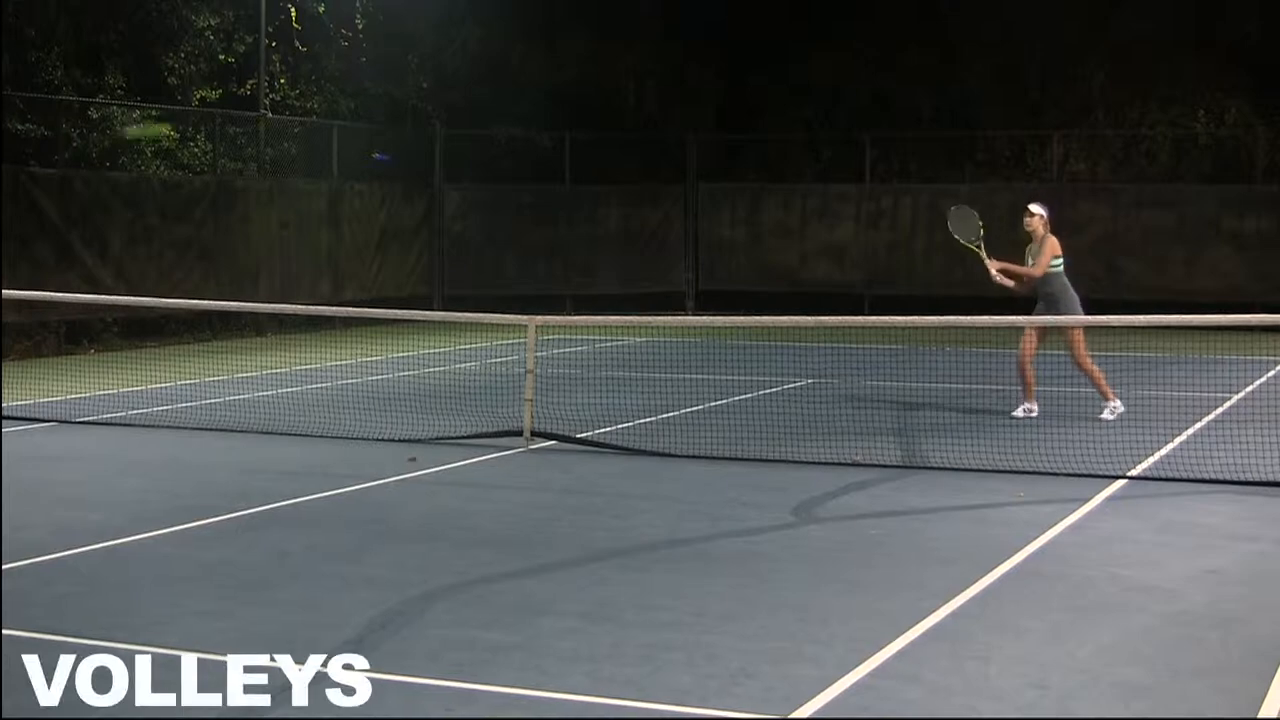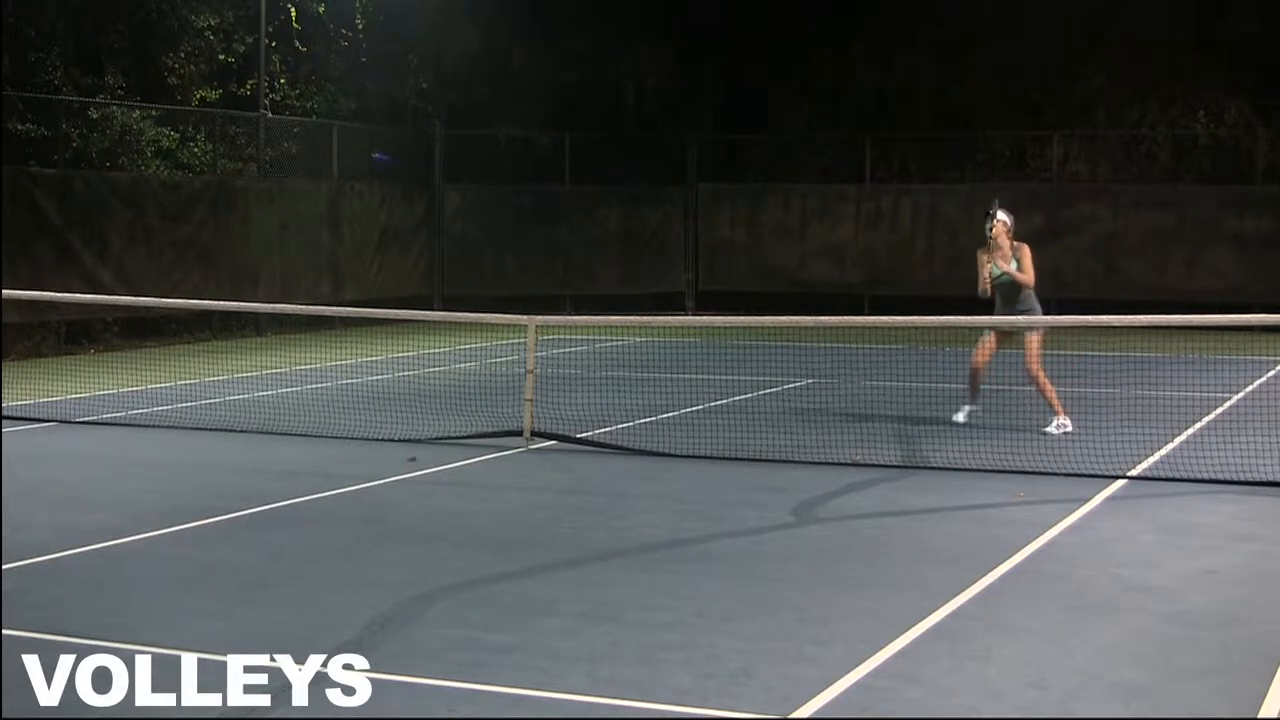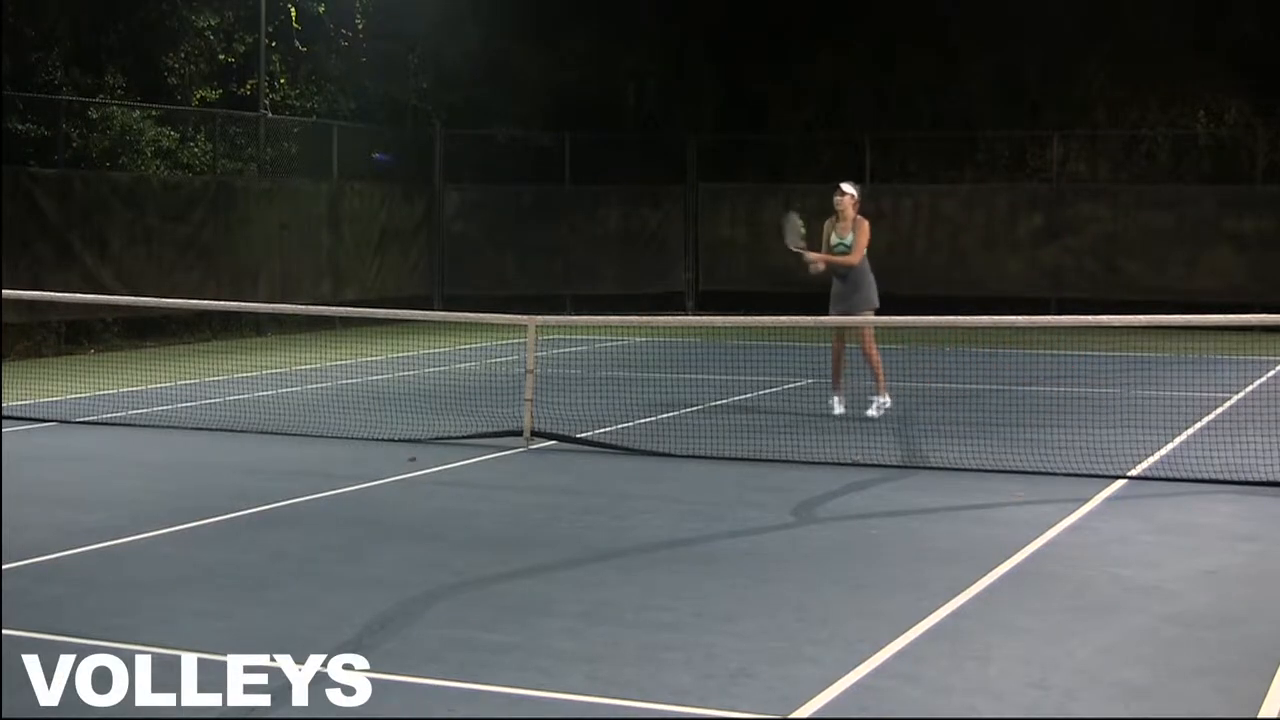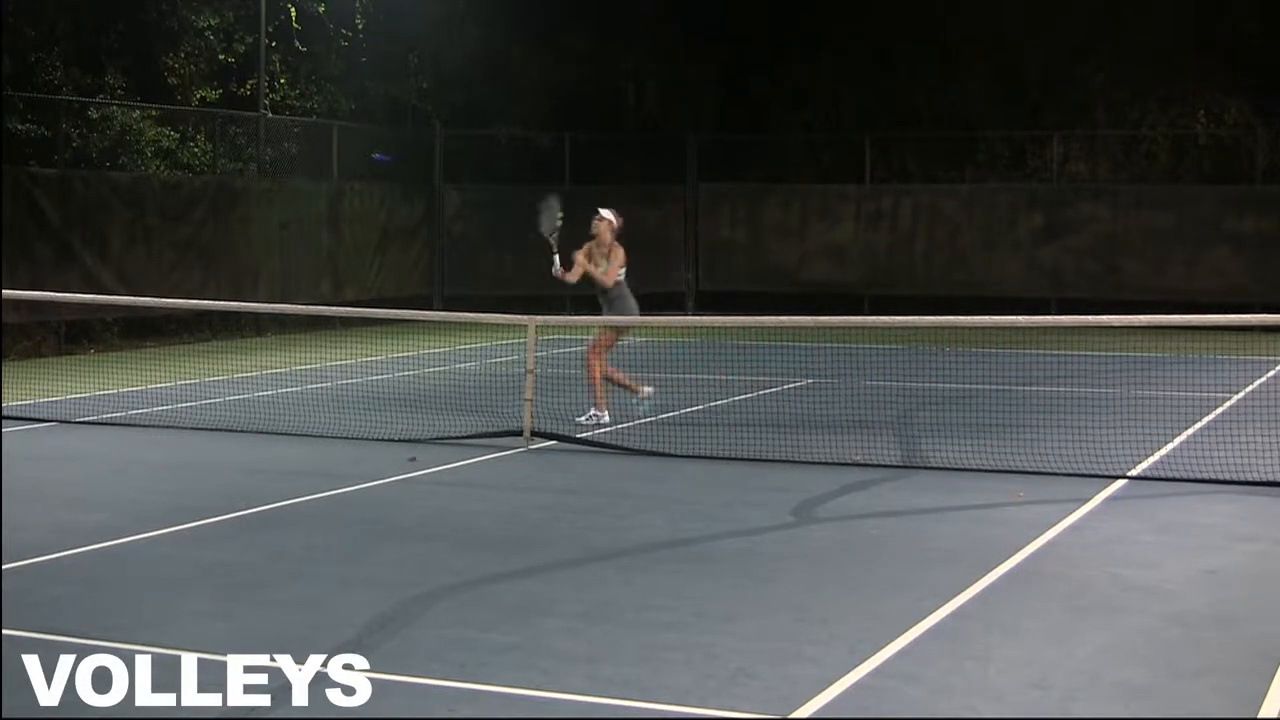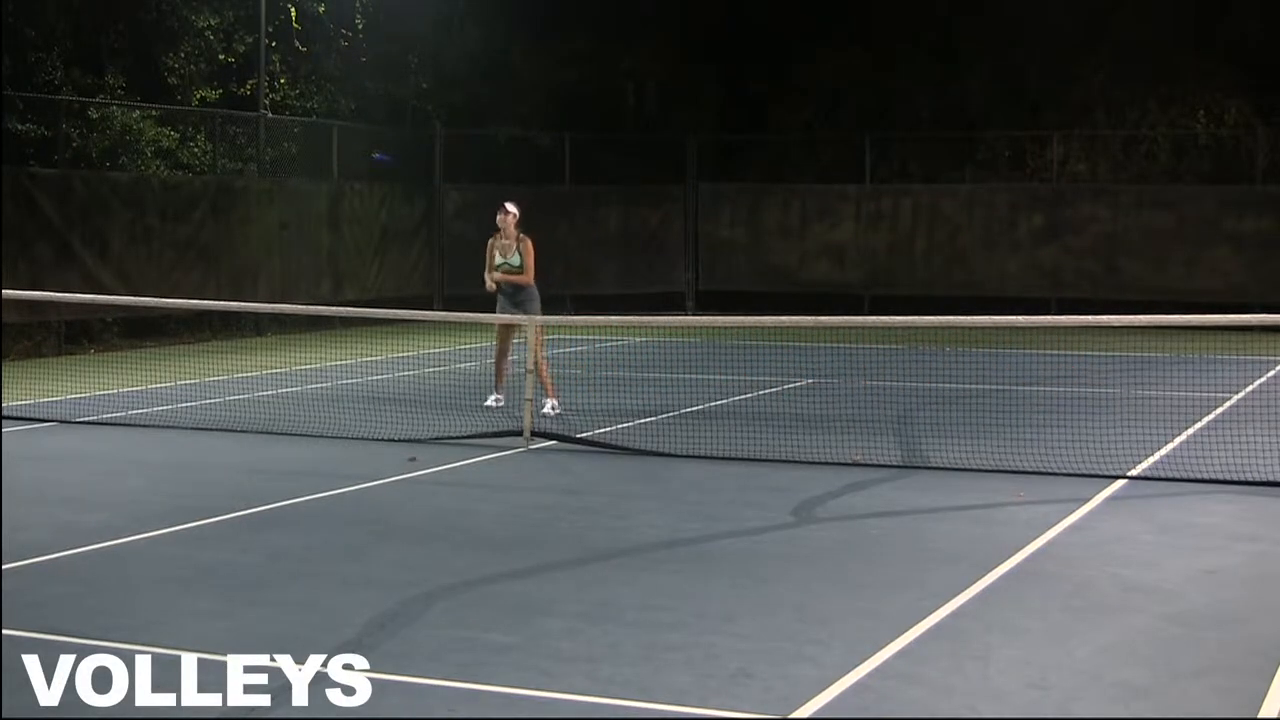
dt=1s
person 1, frame 1
left shoulder: (1050, 241)
right shoulder: (1030, 248)
left elbow: (1037, 271)
right elbow: (1027, 285)
left wrist: (1002, 265)
right wrist: (1003, 279)
left hip: (1065, 304)
right hip: (1044, 305)
left knee: (1080, 359)
right knee: (1024, 356)
left ankle: (1112, 401)
right ankle: (1029, 404)
person 1, frame 2
left shoulder: (1021, 249)
right shoulder: (984, 253)
left elbow: (1029, 282)
right elbow: (984, 292)
left wrist: (1008, 269)
right wrist: (984, 284)
left hip: (1028, 312)
right hip: (1003, 313)
left knee: (1033, 368)
right knee: (976, 363)
left ankle: (1062, 419)
right ankle: (971, 404)
person 1, frame 3
left shoulder: (862, 224)
right shoulder: (830, 224)
left elbow: (854, 259)
right elbow: (827, 257)
left wrist: (820, 257)
right wrist: (818, 265)
left hip: (861, 287)
right hip: (840, 287)
left knee: (867, 345)
right knee: (838, 345)
left ankle: (881, 395)
right ankle: (837, 394)
person 1, frame 4
left shoulder: (617, 250)
right shoulder: (589, 249)
left elbow: (608, 282)
right elbow: (572, 277)
left wrist: (586, 265)
right wrist: (560, 273)
left hip: (622, 310)
right hip: (612, 311)
left knee: (592, 355)
right knee: (597, 364)
left ankle: (600, 411)
right ankle: (640, 390)
person 1, frame 5
left shoulder: (525, 243)
right shoulder: (493, 243)
left elbow: (529, 279)
right elbow: (488, 273)
left wrist: (502, 276)
right wrist: (489, 282)
left hip: (527, 301)
right hip: (505, 301)
left knee: (535, 352)
right knee: (501, 351)
left ankle: (551, 400)
right ankle: (498, 394)
